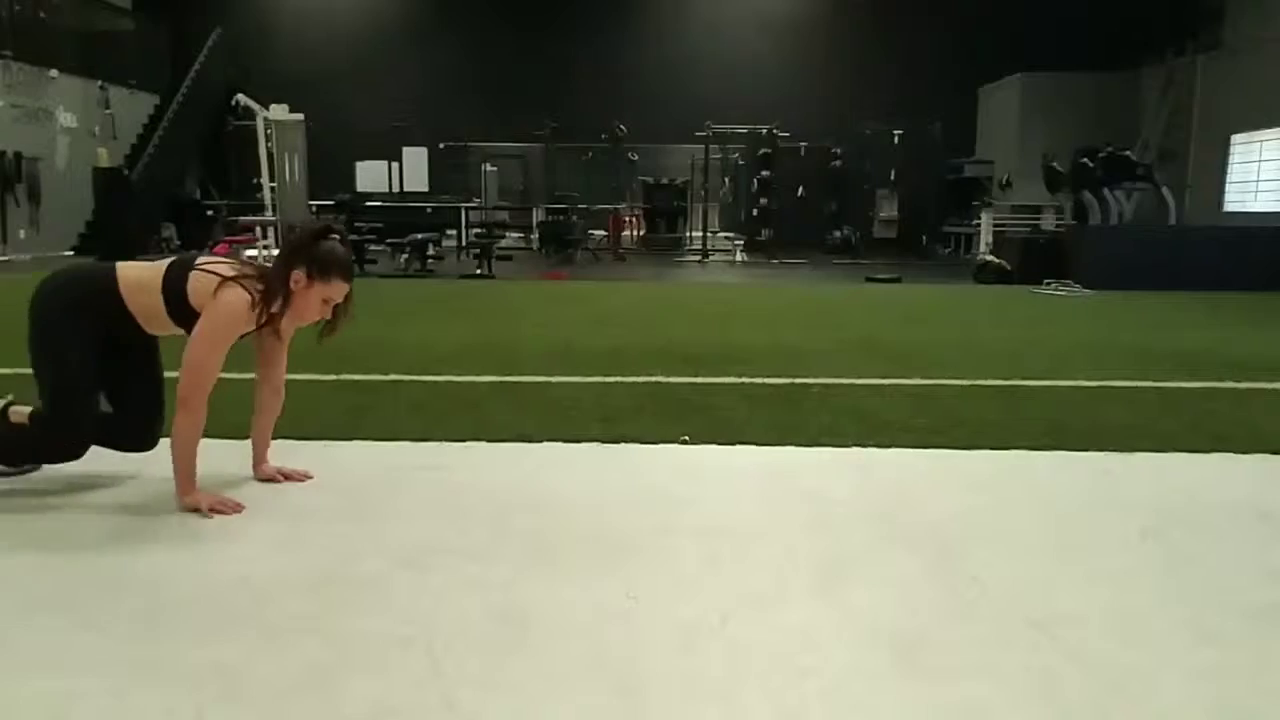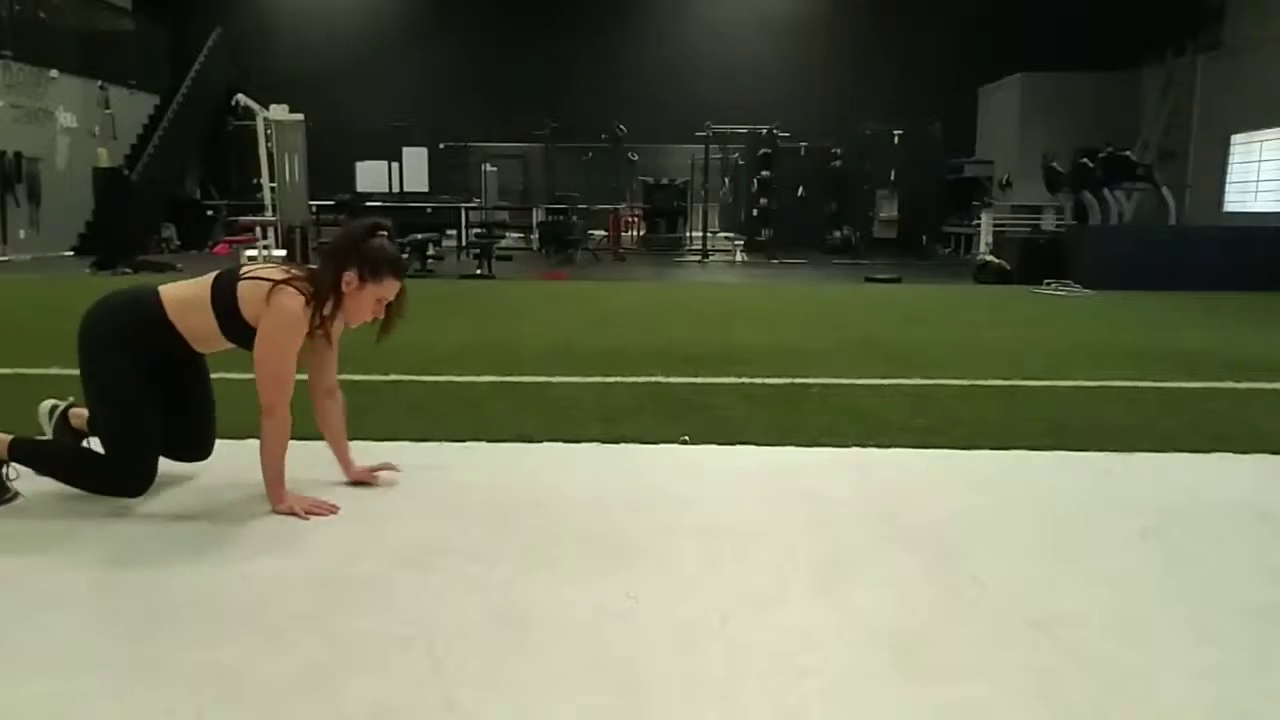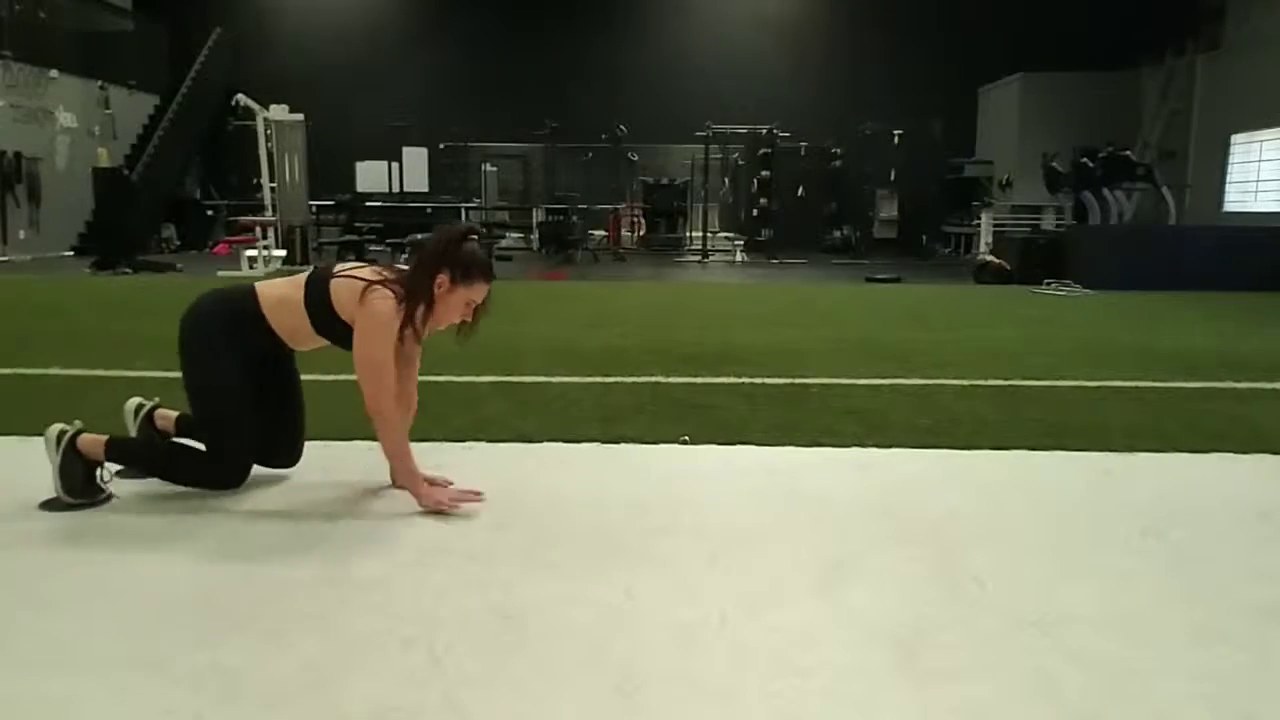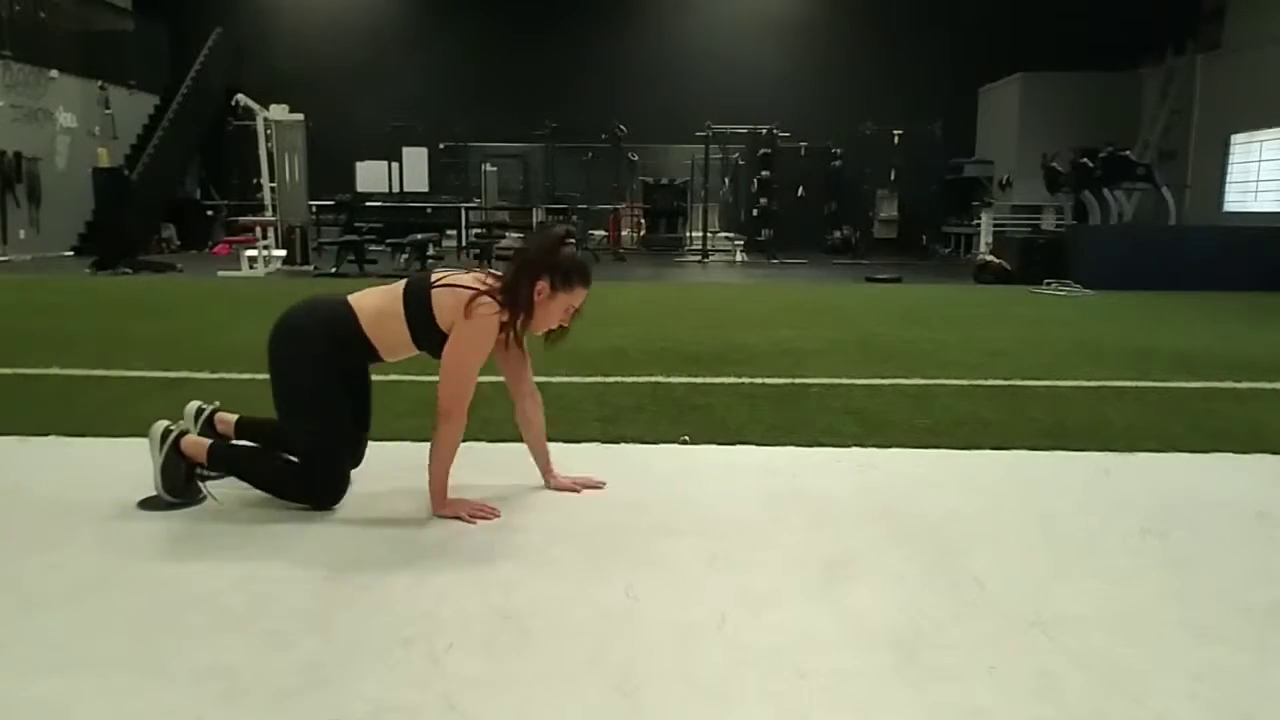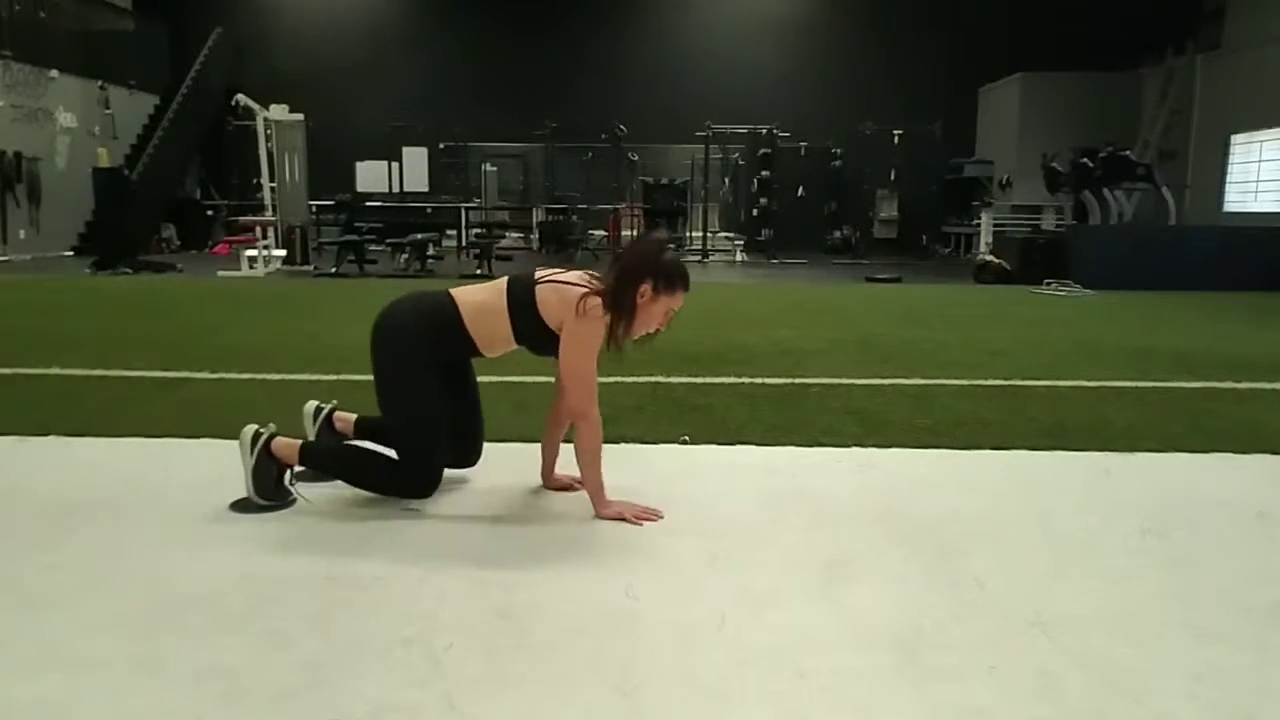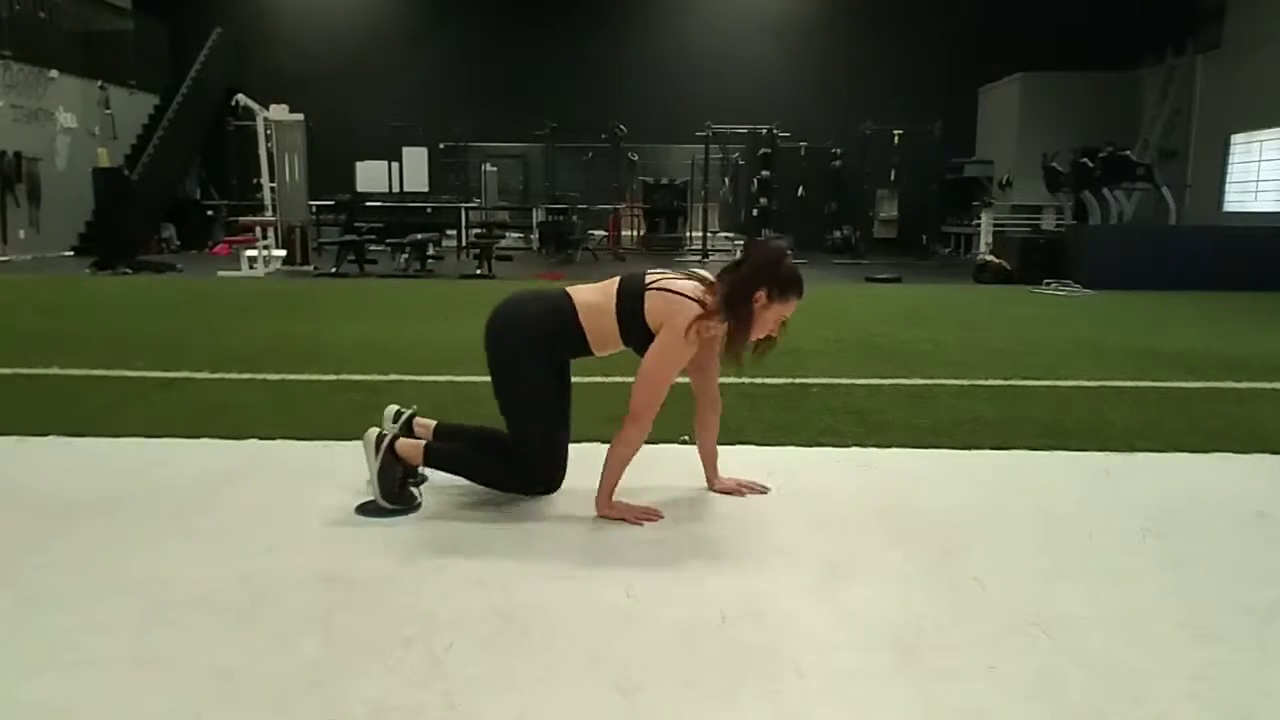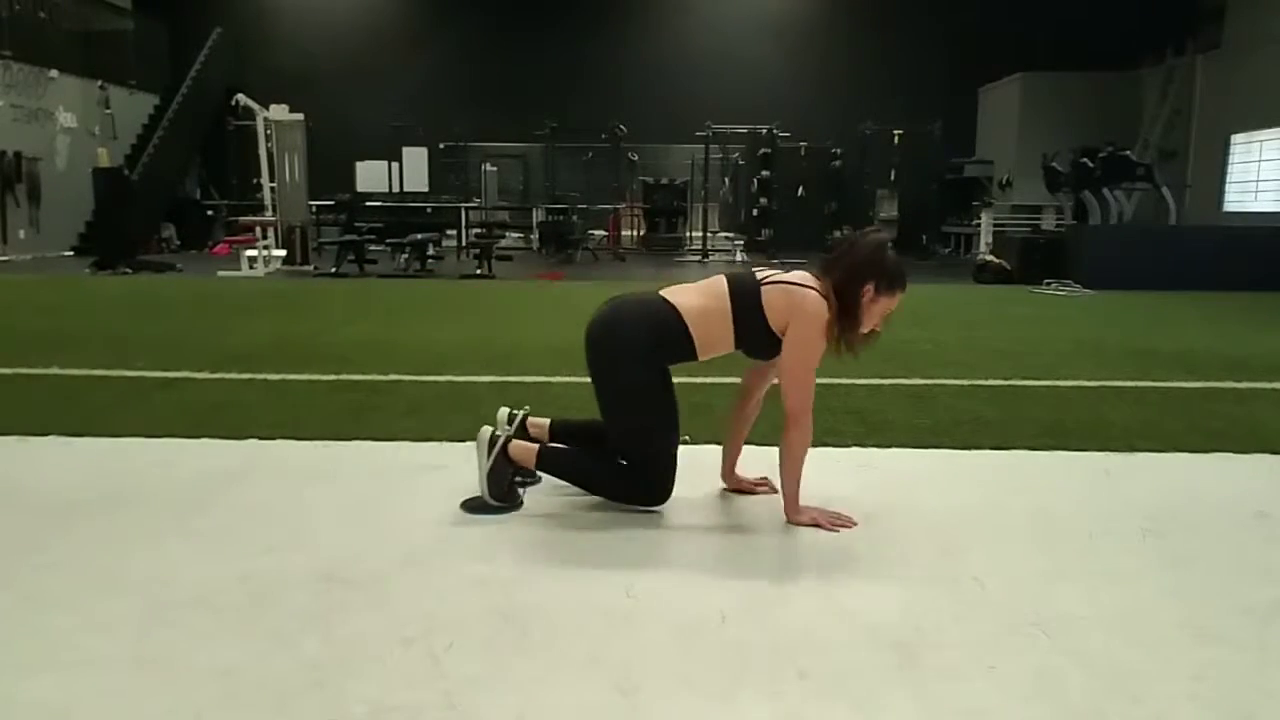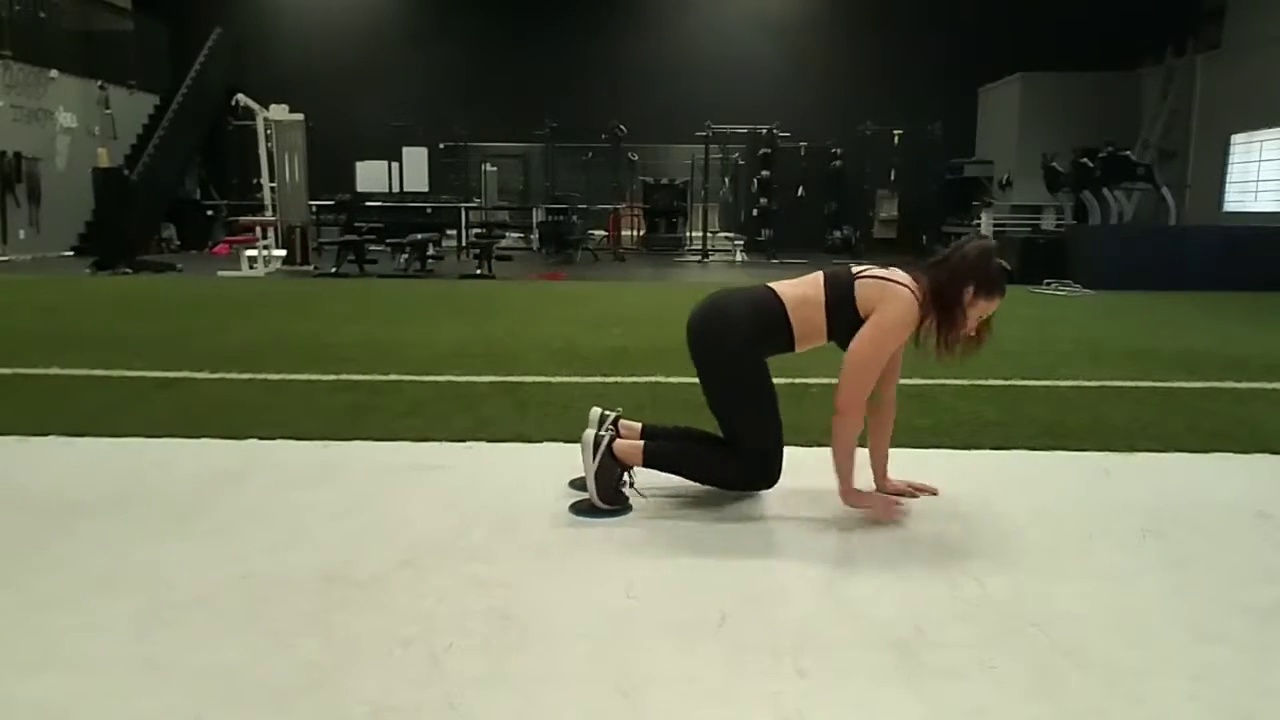
dt=0.3s
person 1, frame 1
left shoulder: (280, 301)
right shoulder: (234, 301)
left elbow: (271, 388)
right elbow: (190, 399)
left wrist: (261, 461)
right wrist: (187, 489)
left hip: (123, 320)
right hip: (70, 304)
left knee: (140, 434)
right knee: (69, 439)
person 1, frame 2
left shoulder: (324, 302)
right shoulder: (290, 306)
left elbow: (326, 392)
right elbow: (274, 408)
left wrist: (349, 467)
right wrist: (279, 495)
left hip: (166, 341)
right hip: (117, 332)
left knee: (194, 445)
right knee: (130, 477)
left ankle: (71, 419)
person 1, frame 3
left shoulder: (408, 296)
right shoulder: (381, 305)
left elbow: (406, 393)
right elbow: (383, 408)
left wrist: (402, 468)
right wrist: (420, 489)
left hip: (259, 336)
right hip: (216, 328)
left knee: (283, 453)
right knee: (228, 469)
left ankle: (157, 420)
right ankle: (79, 444)
person 1, frame 4
left shoulder: (506, 300)
right shoulder: (484, 313)
left elbow: (524, 395)
right elbow: (450, 414)
left wrist: (549, 474)
right wrist: (438, 498)
left hip: (340, 341)
right hip: (308, 342)
left knee: (344, 451)
right knee: (325, 488)
left ankle: (213, 422)
right ankle: (183, 445)
person 1, frame 5
left shoulder: (593, 298)
right shoulder: (589, 310)
left elbow: (567, 397)
right elbow: (584, 413)
left wrist: (550, 472)
right wrist: (600, 500)
left hip: (435, 333)
right hip: (408, 333)
left knee: (464, 451)
right knee: (419, 476)
left ankle: (335, 421)
right ankle: (275, 446)
person 1, frame 6
left shoulder: (713, 300)
right shoulder: (694, 318)
left elbow: (708, 399)
right elbow: (639, 416)
left wrist: (713, 476)
right wrist: (605, 499)
left hip: (544, 330)
right hip: (521, 331)
left knee: (538, 449)
right knee: (542, 474)
left ankle: (414, 426)
right ankle: (398, 449)
person 1, frame 7
left shoulder: (800, 293)
right shoulder: (810, 310)
left elbow: (752, 389)
right elbow: (797, 419)
left wrist: (728, 470)
right wrist: (792, 506)
left hip: (626, 326)
right hip: (625, 340)
left knee: (647, 443)
right knee: (653, 486)
left ankle: (526, 428)
right ankle: (513, 452)
person 1, frame 8
left shoulder: (900, 293)
right shoulder: (900, 306)
left elbow: (884, 392)
right elbow: (848, 404)
left wrist: (881, 477)
right wrist: (847, 489)
left hip: (728, 320)
right hip: (727, 330)
left knee: (748, 449)
right knee: (761, 469)
left ankle: (616, 429)
right ankle: (616, 451)
